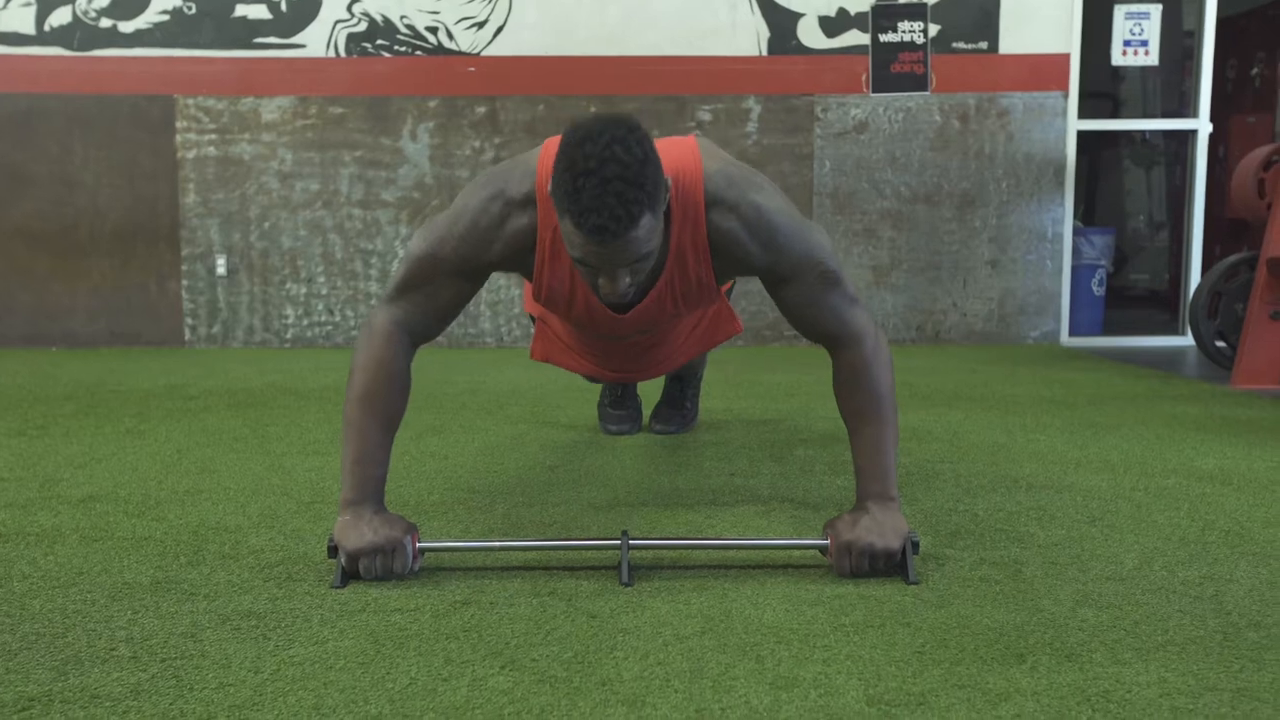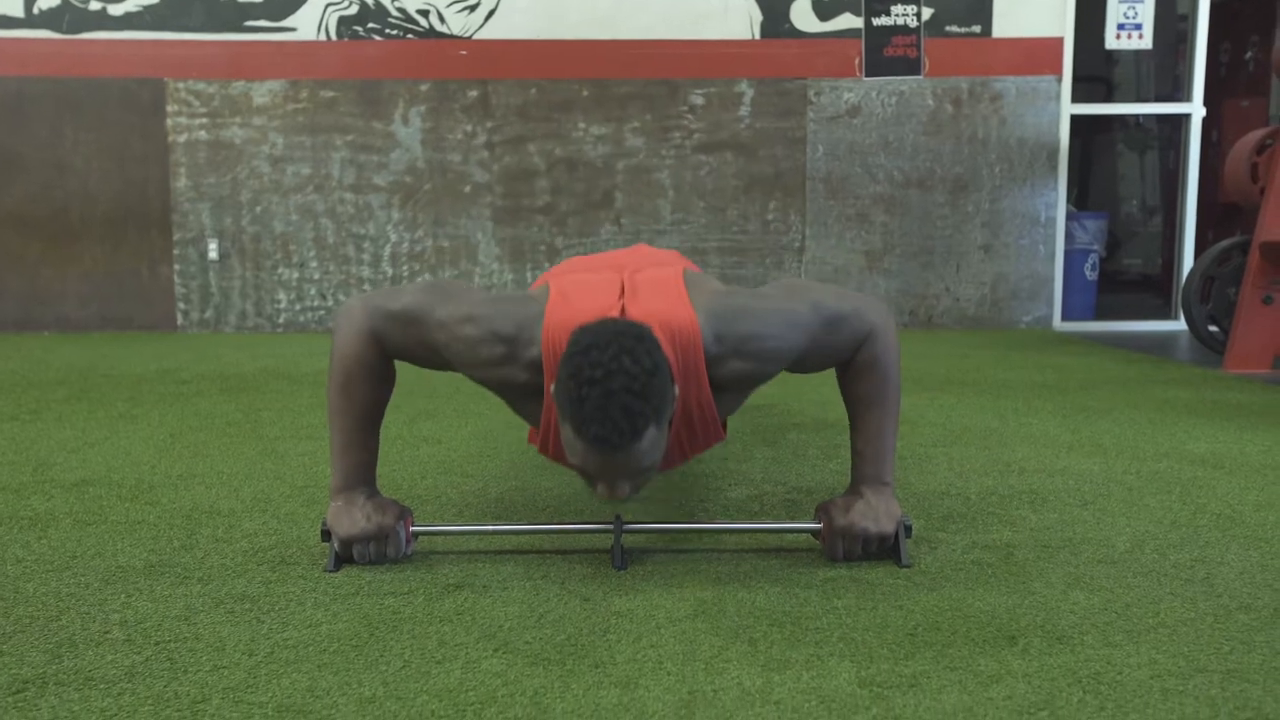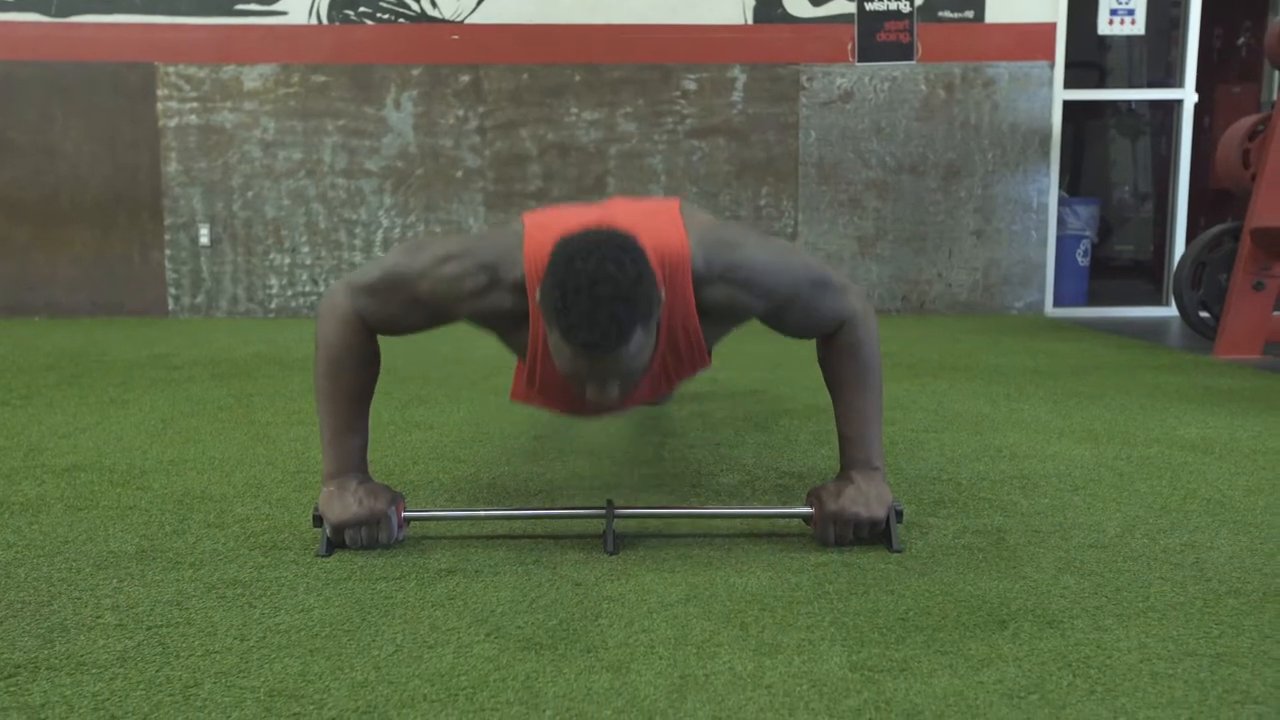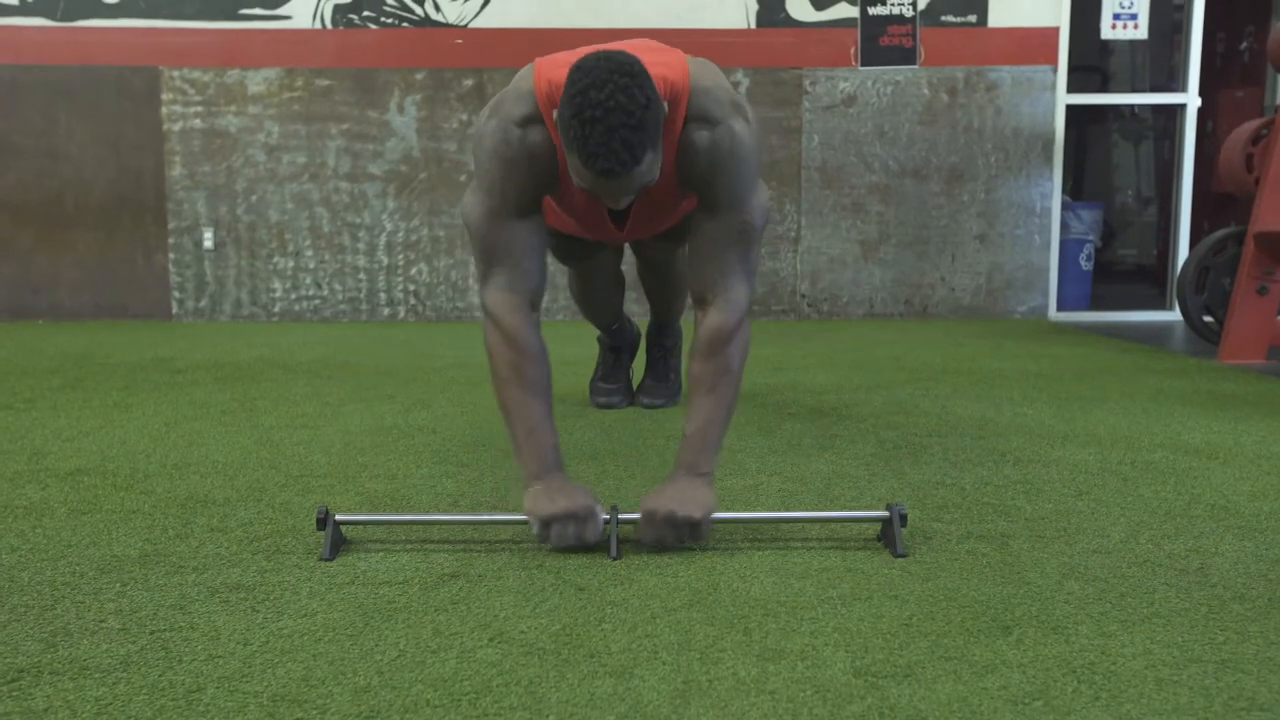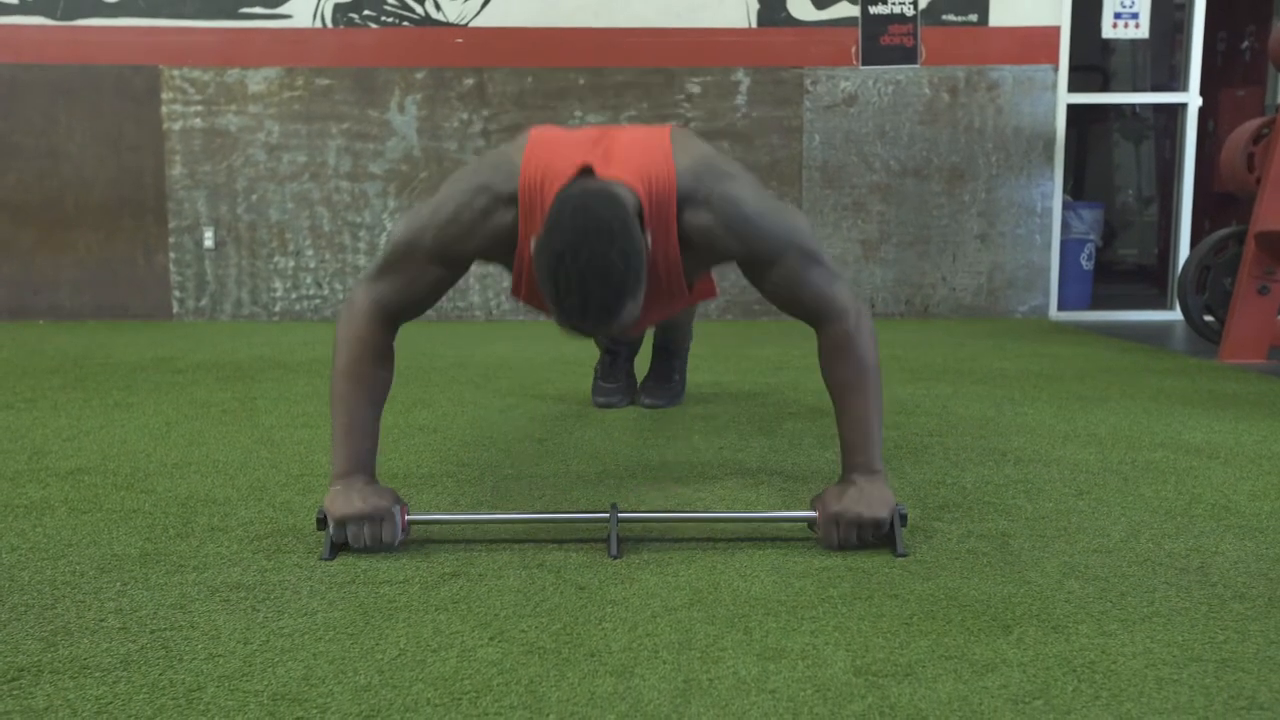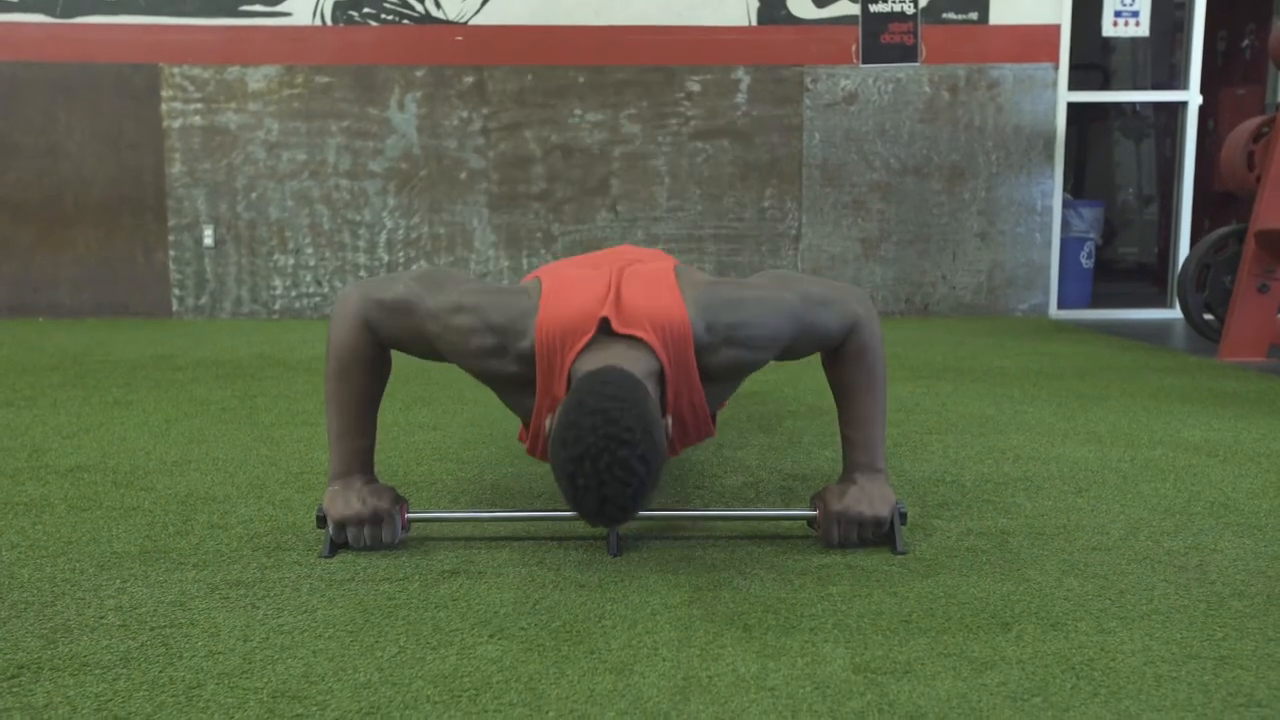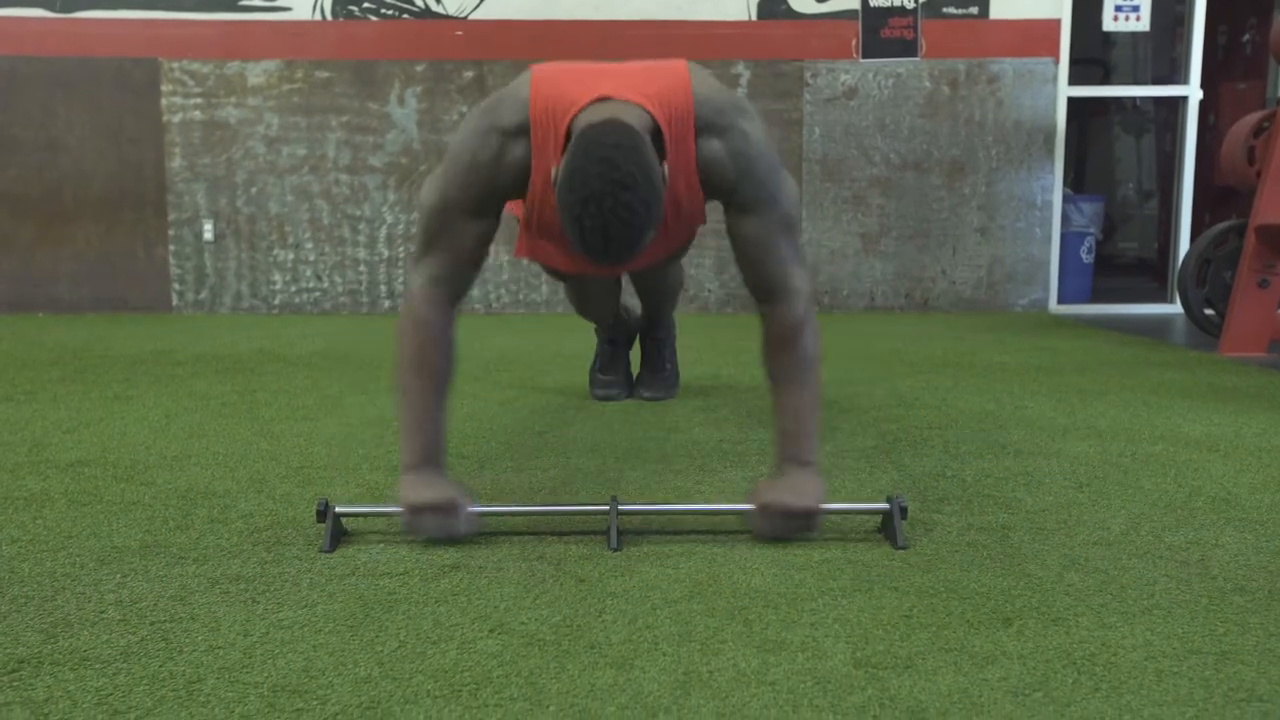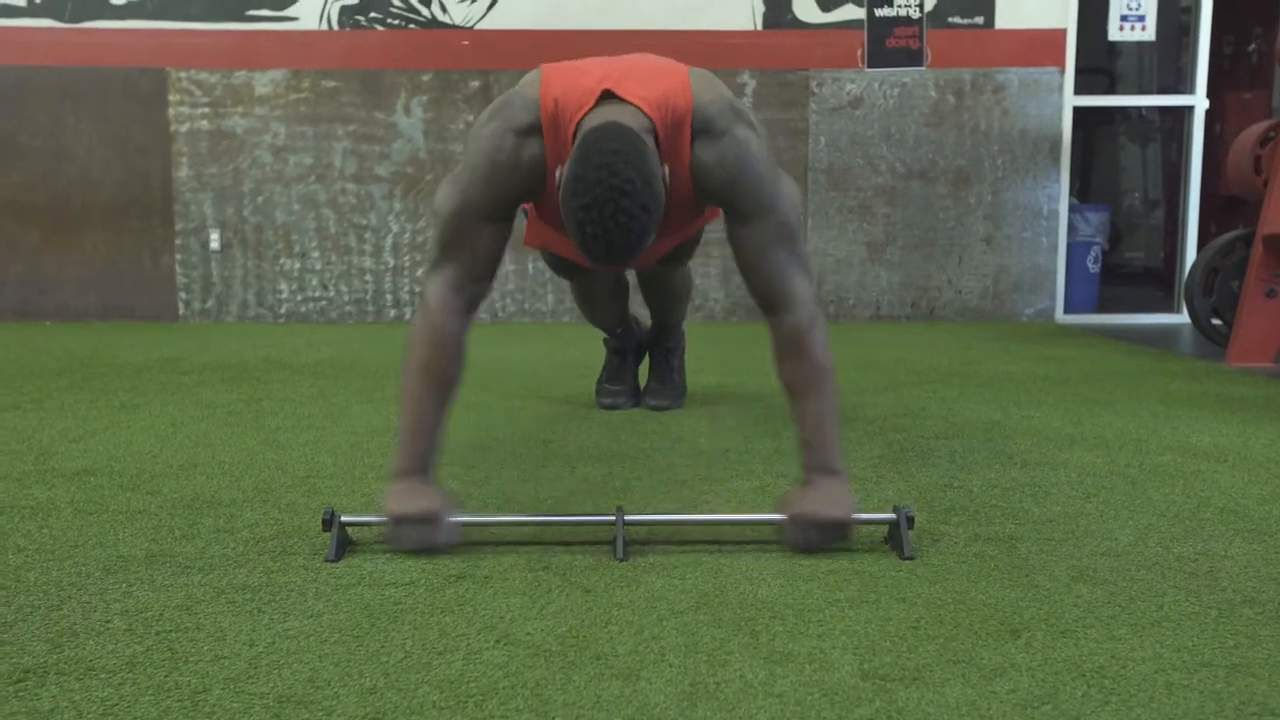
dt=0.5s
person 1, frame 1
left shoulder: (736, 210)
right shoulder: (505, 211)
left elbow: (852, 335)
right elbow: (392, 329)
left wrist: (879, 502)
right wrist: (359, 506)
left hip: (685, 311)
left ankle: (683, 375)
right ankle: (614, 383)
person 1, frame 2
left shoulder: (723, 346)
right shoulder: (516, 352)
left elbow: (871, 324)
right elbow: (360, 318)
left wrist: (874, 486)
right wrist: (351, 491)
person 1, frame 3
left shoulder: (712, 275)
right shoulder: (499, 282)
left elbow: (850, 314)
right elbow: (343, 305)
left wrist: (864, 470)
right wrist: (343, 477)
right hip: (548, 281)
person 1, frame 4
left shoulder: (717, 127)
right shoulder: (514, 130)
left elbow: (726, 302)
right elbow: (506, 301)
left wrist: (692, 474)
right wrist: (542, 477)
left ankle: (665, 337)
right ankle: (615, 340)
person 1, frame 5
left shoulder: (712, 204)
right shoulder: (490, 206)
left elbow: (841, 312)
right elbow: (369, 309)
left wrist: (864, 472)
right wrist: (351, 475)
left ankle: (671, 343)
right ankle: (619, 347)
person 1, frame 6
left shoulder: (717, 335)
right shoulder: (511, 341)
left elbow: (856, 316)
right elbow: (355, 308)
left wrist: (866, 473)
right wrist: (349, 477)
left hip: (671, 316)
right hip: (564, 307)
person 1, frame 7
left shoulder: (722, 137)
right shoulder: (501, 139)
left elbow: (784, 295)
right elbow: (431, 290)
left wrist: (796, 462)
right wrist: (421, 464)
left ankle: (658, 333)
right ankle: (612, 333)
person 1, frame 8
left shoulder: (721, 142)
right shoulder: (512, 141)
left elbow: (788, 302)
right elbow: (447, 300)
left wrist: (824, 471)
right wrist: (411, 473)
left ankle: (667, 346)
right ankle: (620, 343)
